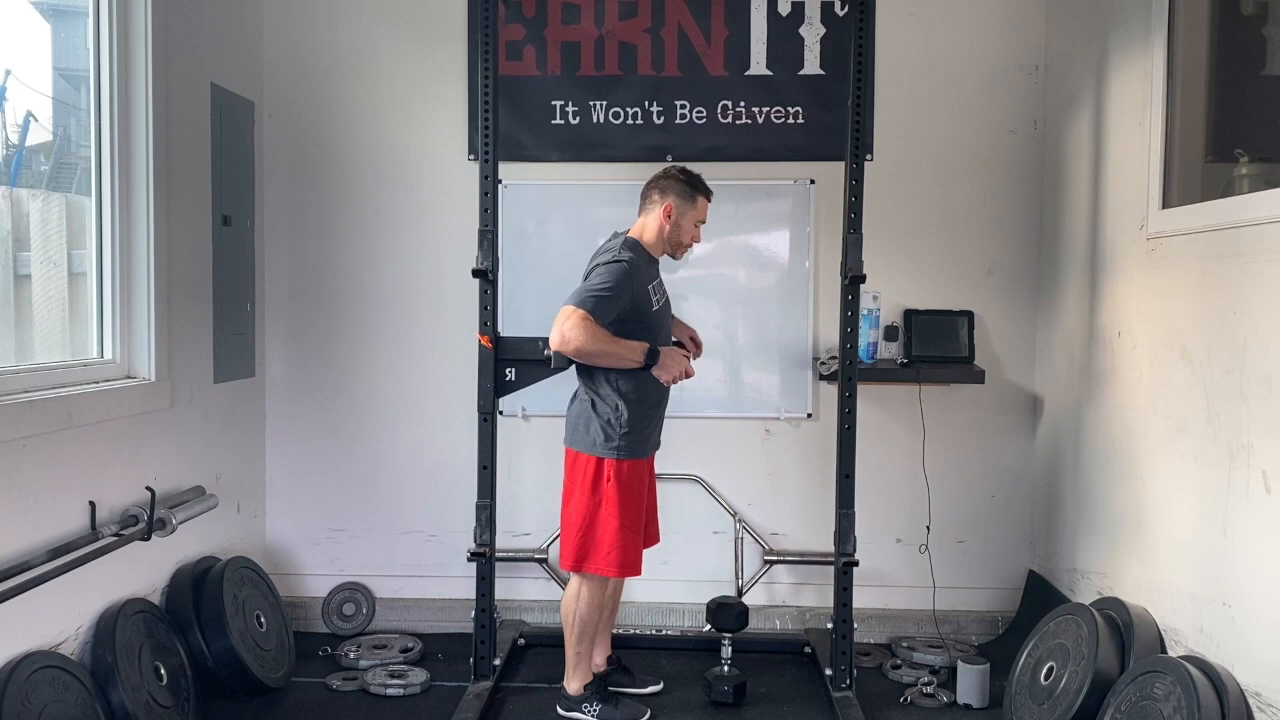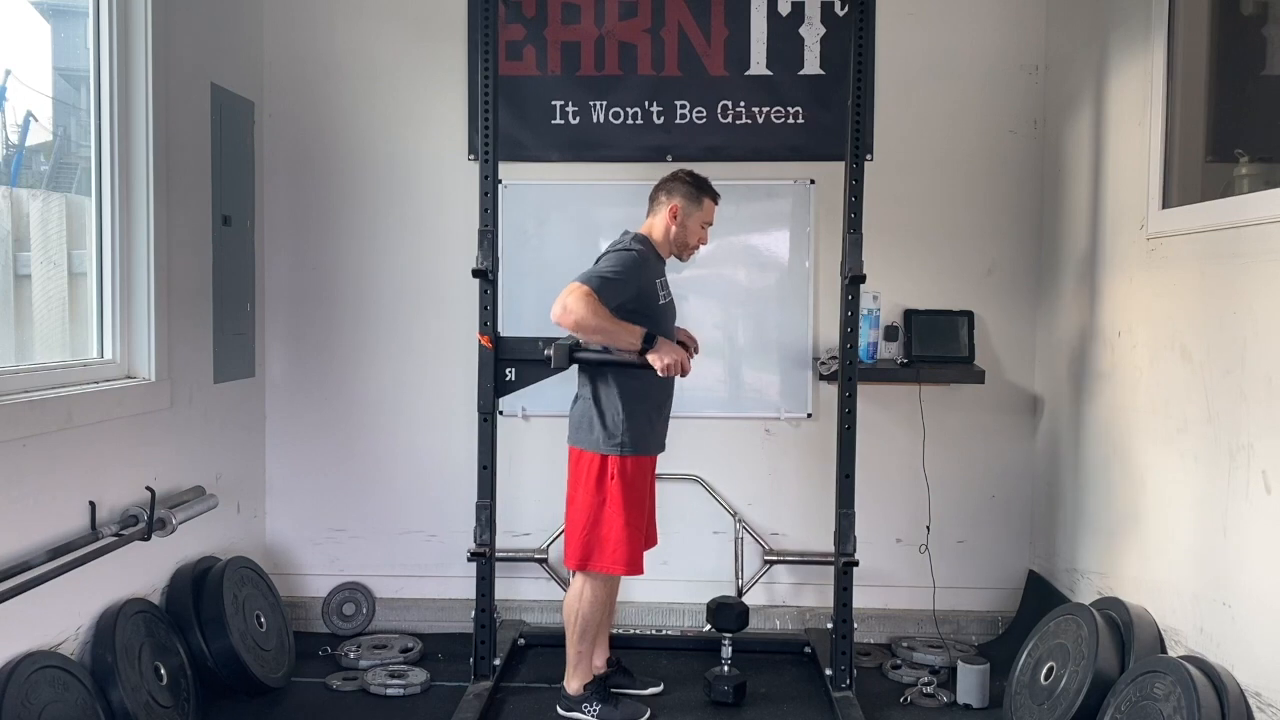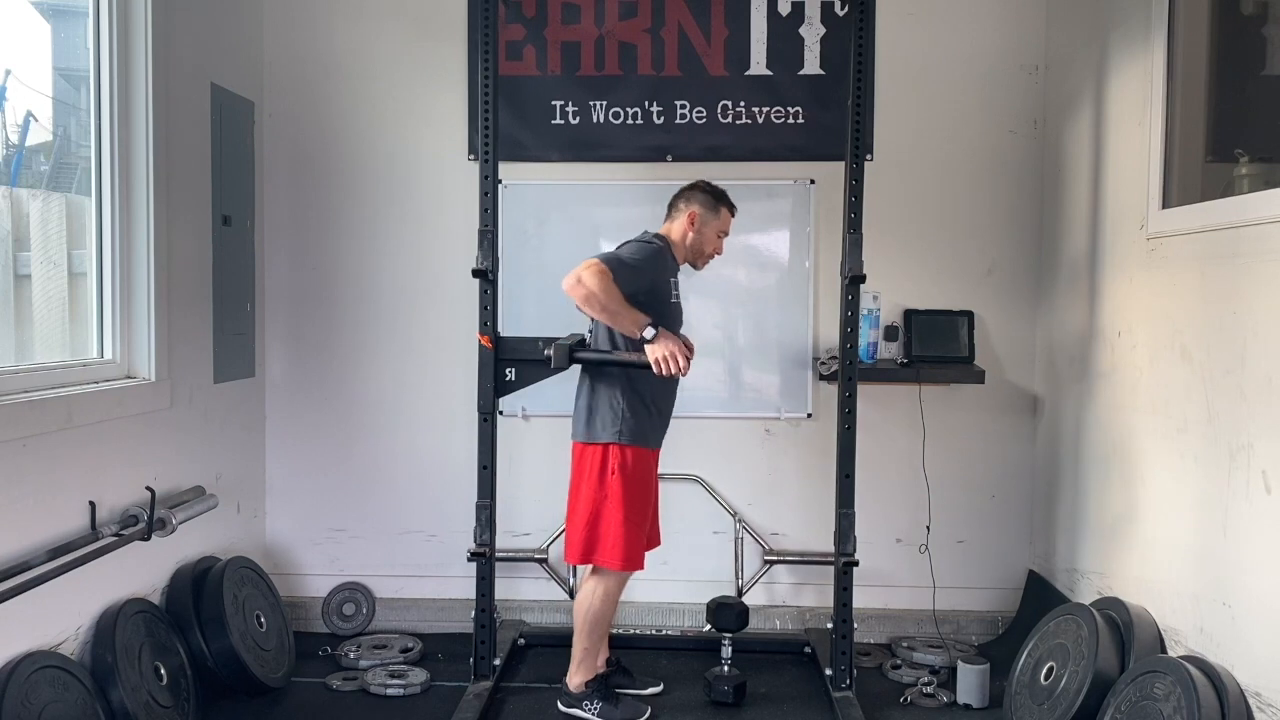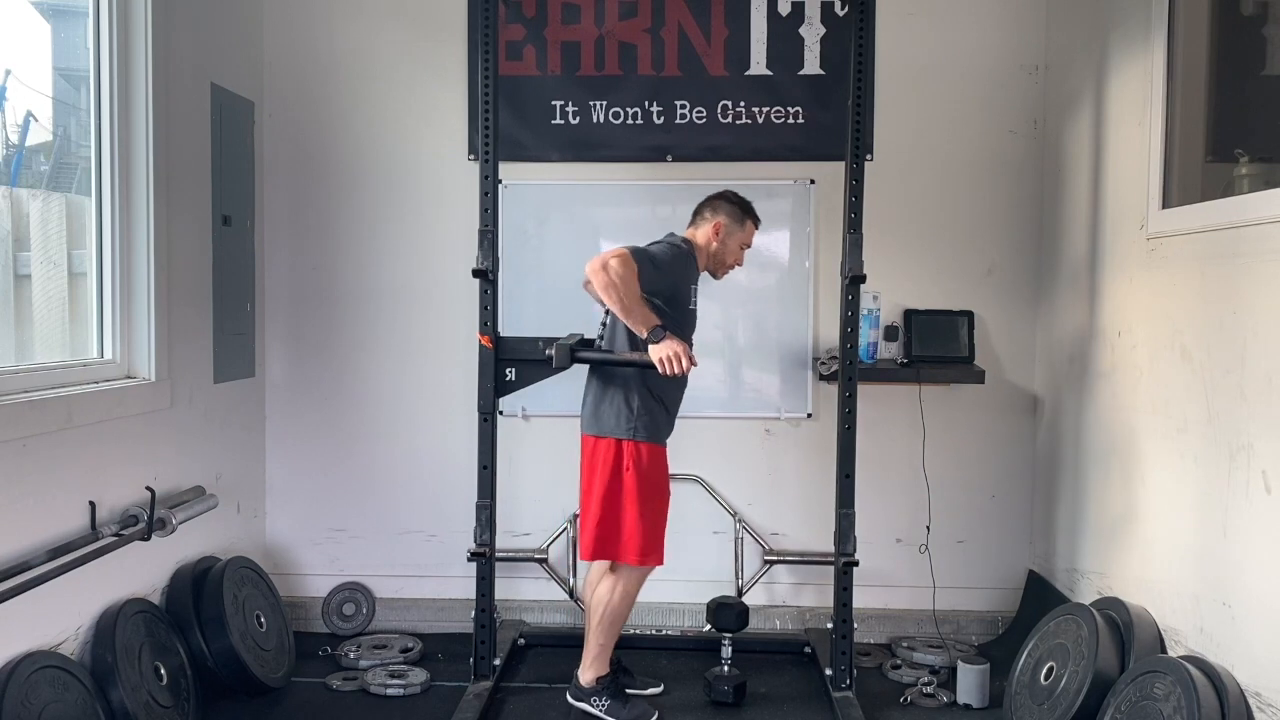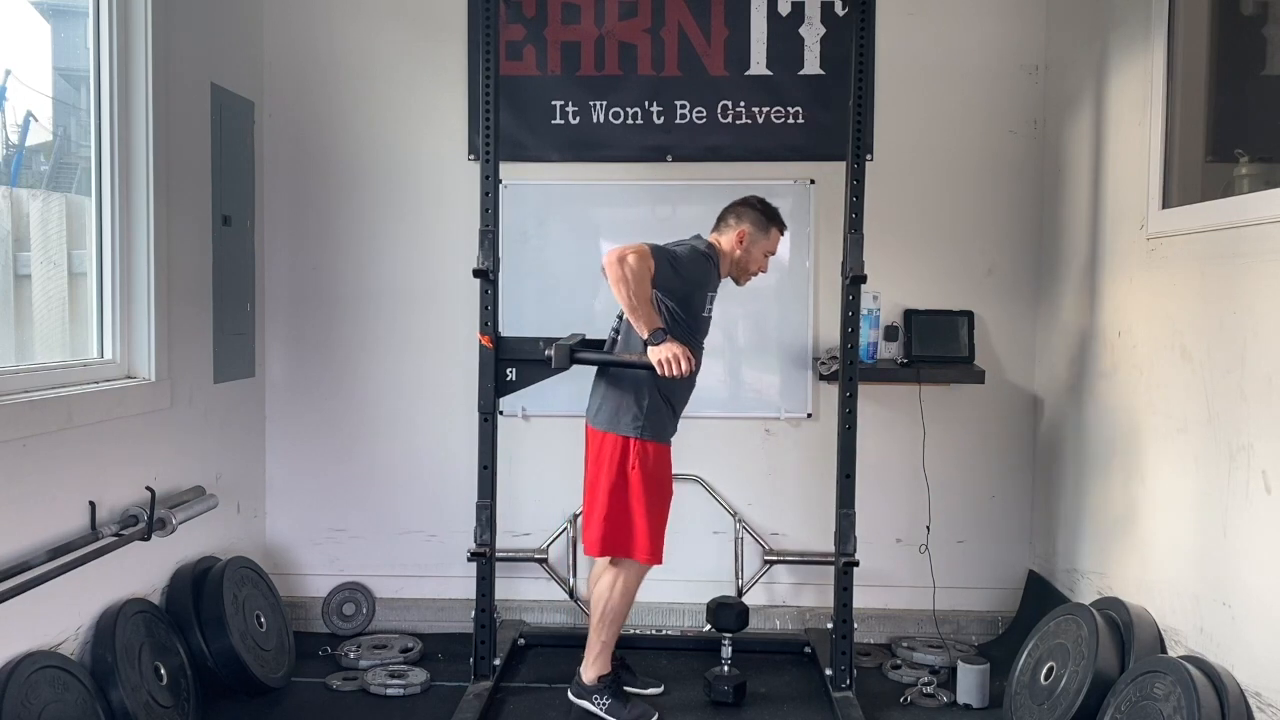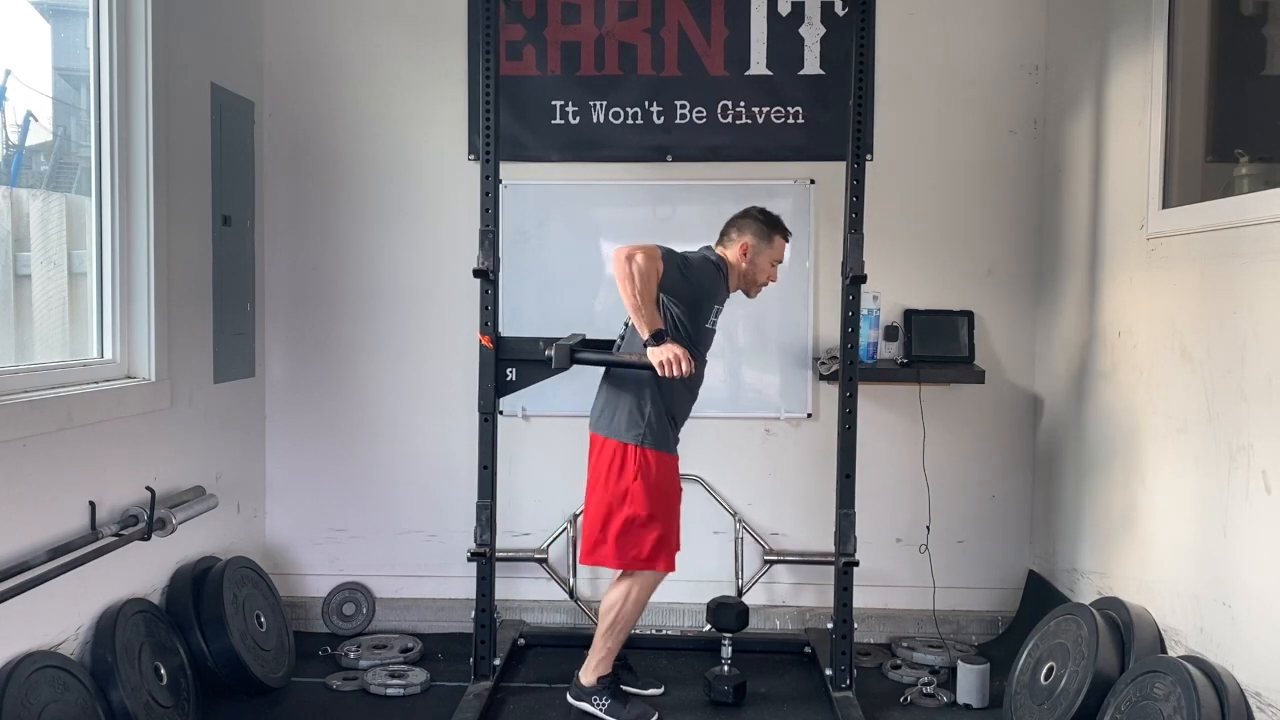
dt=0.2s
person 1, frame 1
left shoulder: (640, 259)
right shoulder: (621, 265)
right elbow: (567, 336)
left wrist: (669, 327)
right wrist: (654, 356)
left hip: (629, 438)
right hip: (607, 441)
left knee: (615, 560)
right knee: (594, 567)
left ankle: (601, 663)
person 1, frame 2
left shoulder: (646, 261)
right shoulder: (632, 257)
right elbow: (567, 311)
left wrist: (667, 332)
right wrist: (650, 341)
left hip: (630, 436)
right hip: (611, 437)
left knee: (611, 561)
right knee: (598, 566)
left ankle: (600, 664)
person 1, frame 3
left shoulder: (657, 263)
right shoulder: (651, 253)
left elbow: (595, 297)
right elbow: (579, 283)
right wrist: (651, 334)
left hip: (626, 431)
right hip: (616, 432)
left knee: (610, 559)
right knee: (612, 563)
left ankle: (599, 664)
person 1, frame 4
left shoulder: (675, 264)
right shoulder: (675, 257)
left elbow: (594, 281)
right elbow: (604, 268)
right wrist: (655, 334)
left hip: (624, 424)
right hip: (626, 428)
left knee: (611, 555)
right knee: (629, 559)
left ankle: (600, 663)
person 1, frame 5
left shoulder: (696, 267)
right shoulder: (697, 260)
left elbow: (623, 271)
right elbow: (622, 260)
right wrist: (655, 337)
left hip: (634, 422)
right hip: (632, 425)
left knee: (619, 554)
right knee: (632, 555)
left ankle: (603, 660)
person 1, frame 6
left shoulder: (707, 281)
right shoulder: (704, 270)
right elbow: (631, 259)
right wrist: (655, 339)
left hip: (645, 431)
right hip: (635, 433)
left knee: (642, 561)
right knee: (646, 564)
left ankle: (608, 660)
